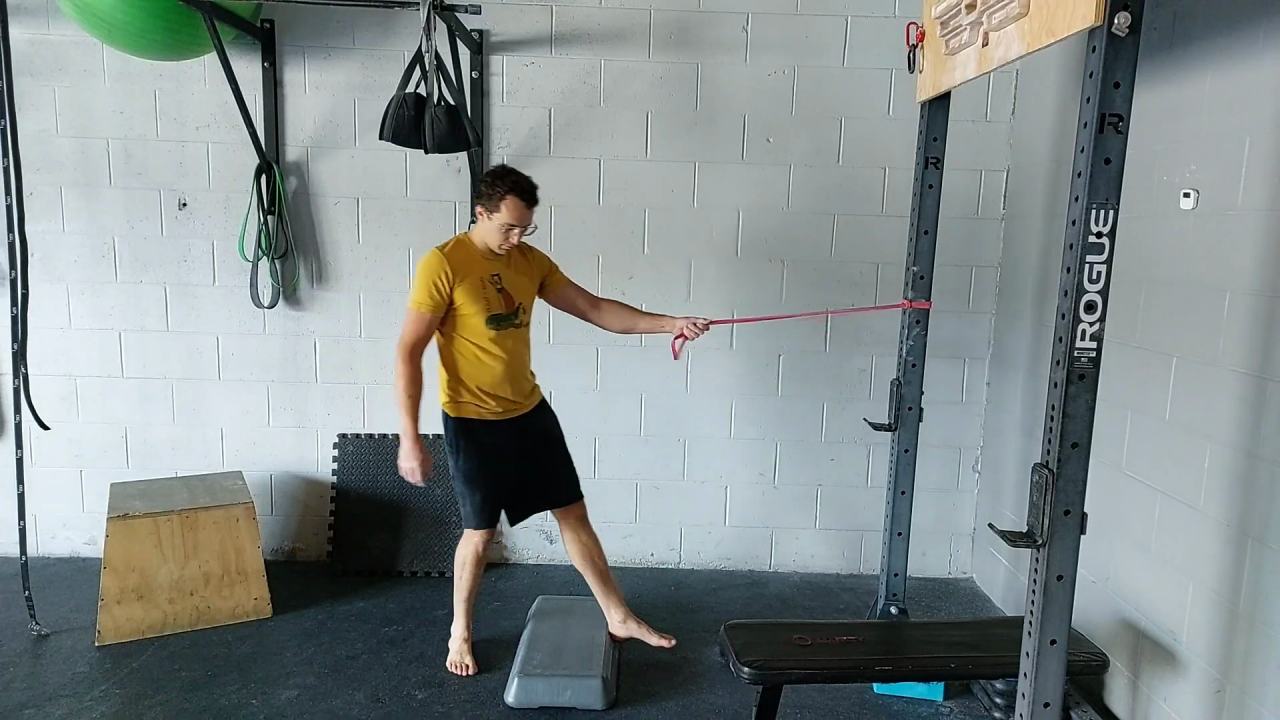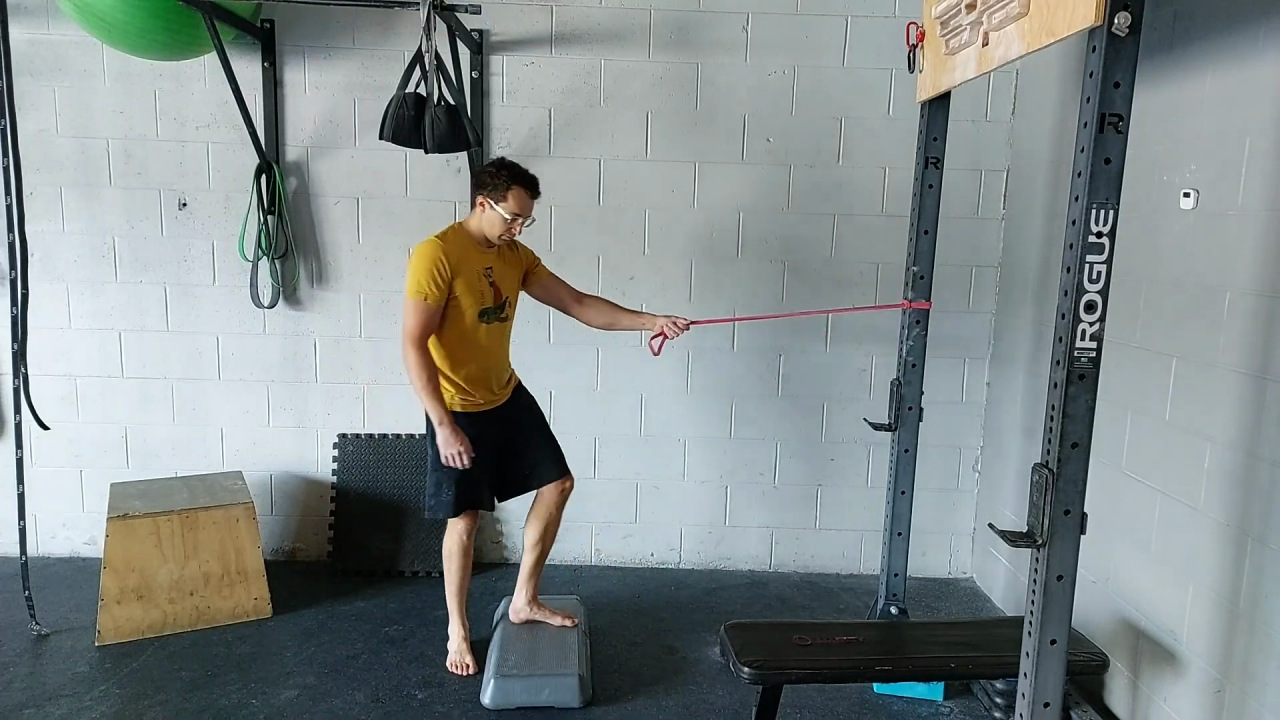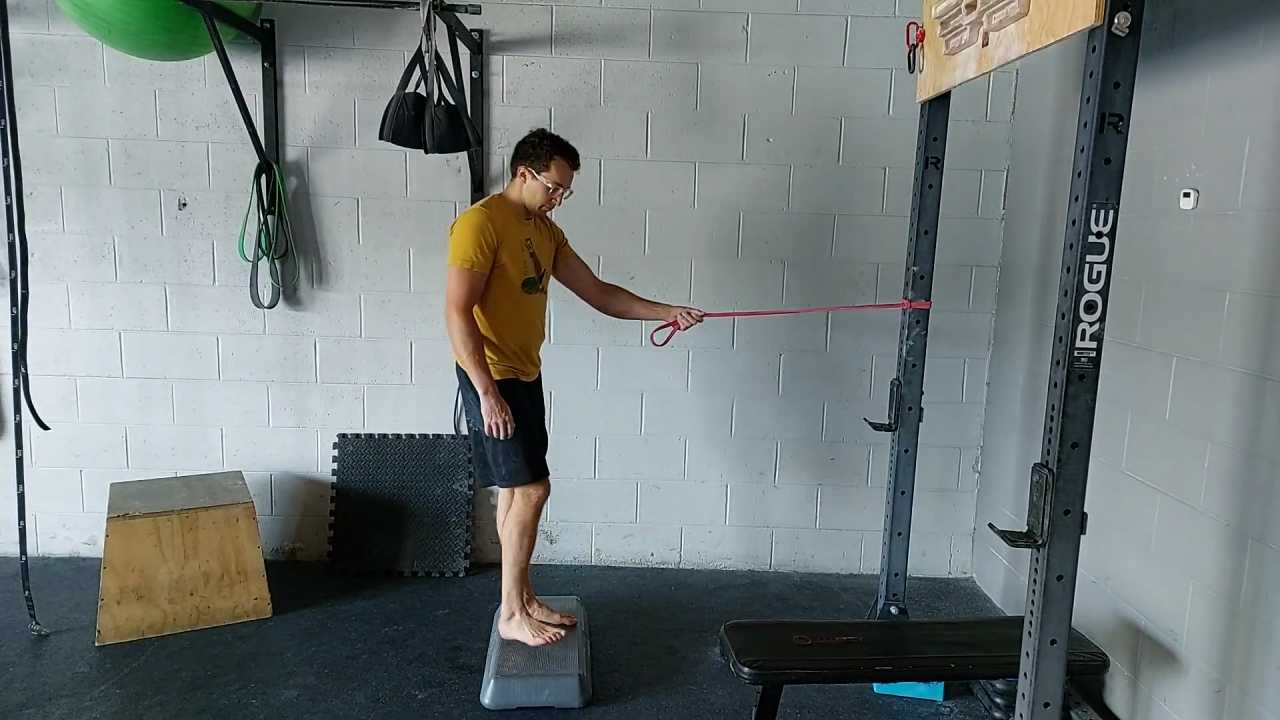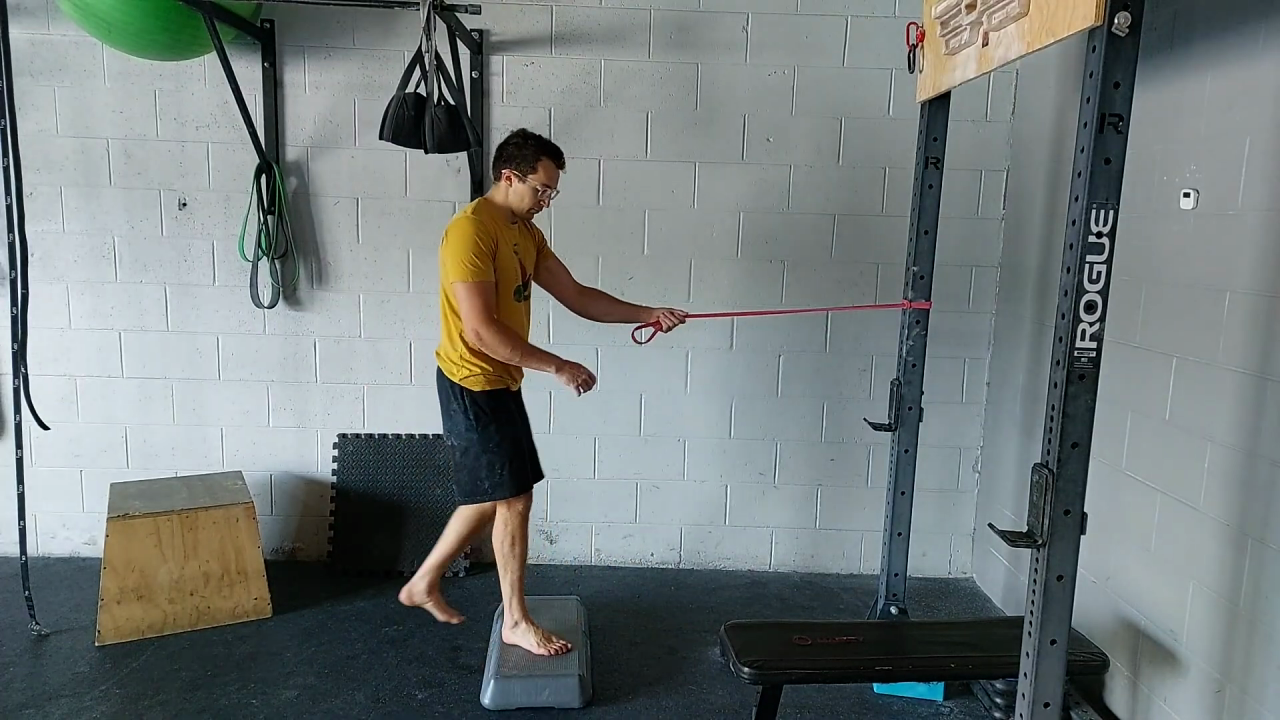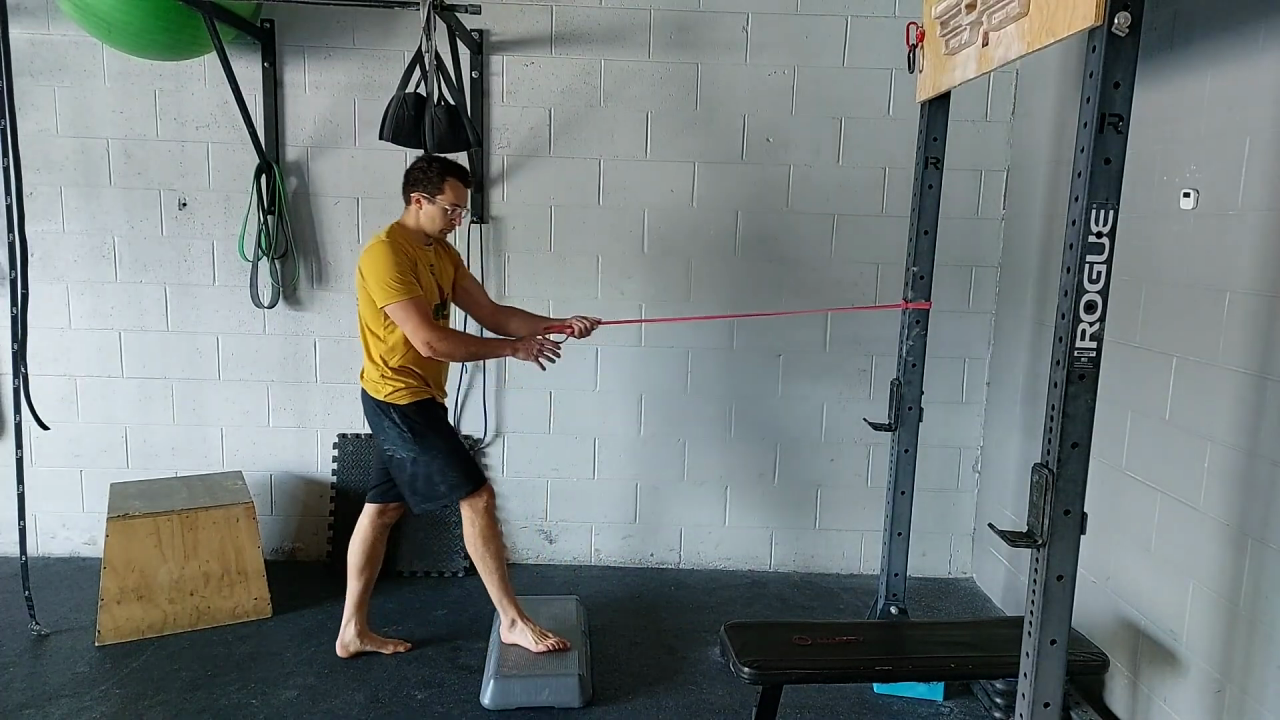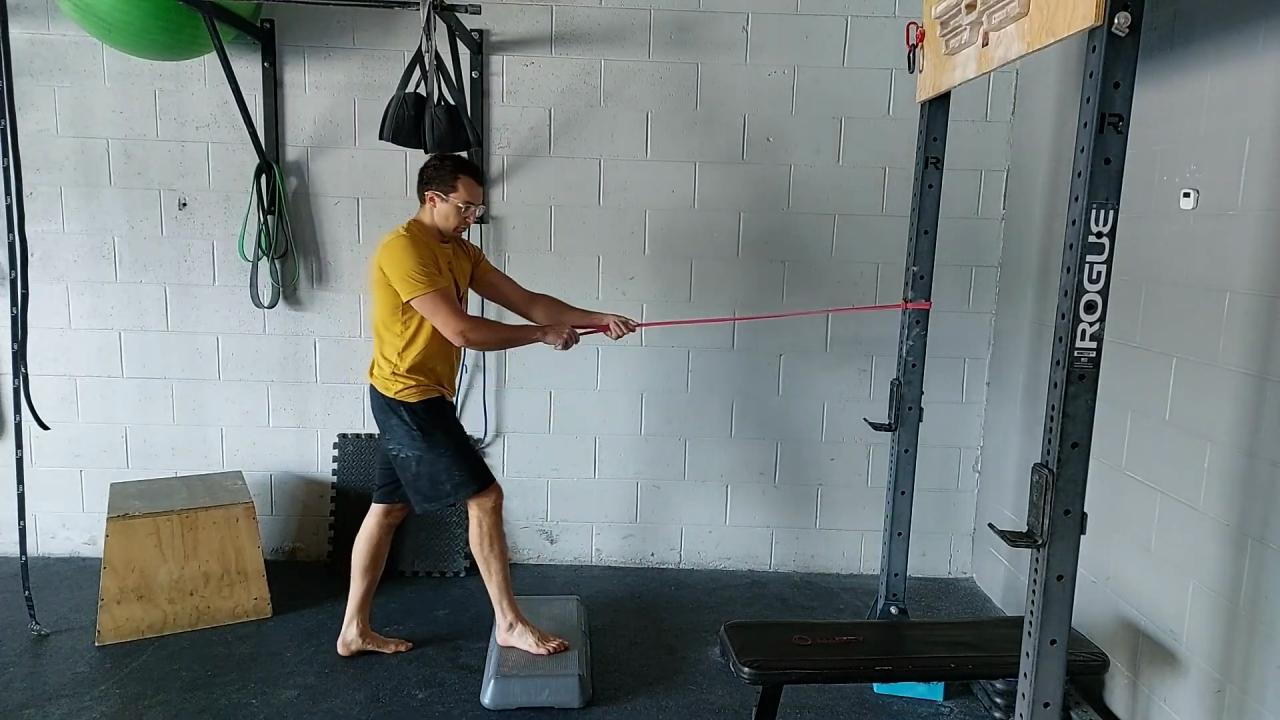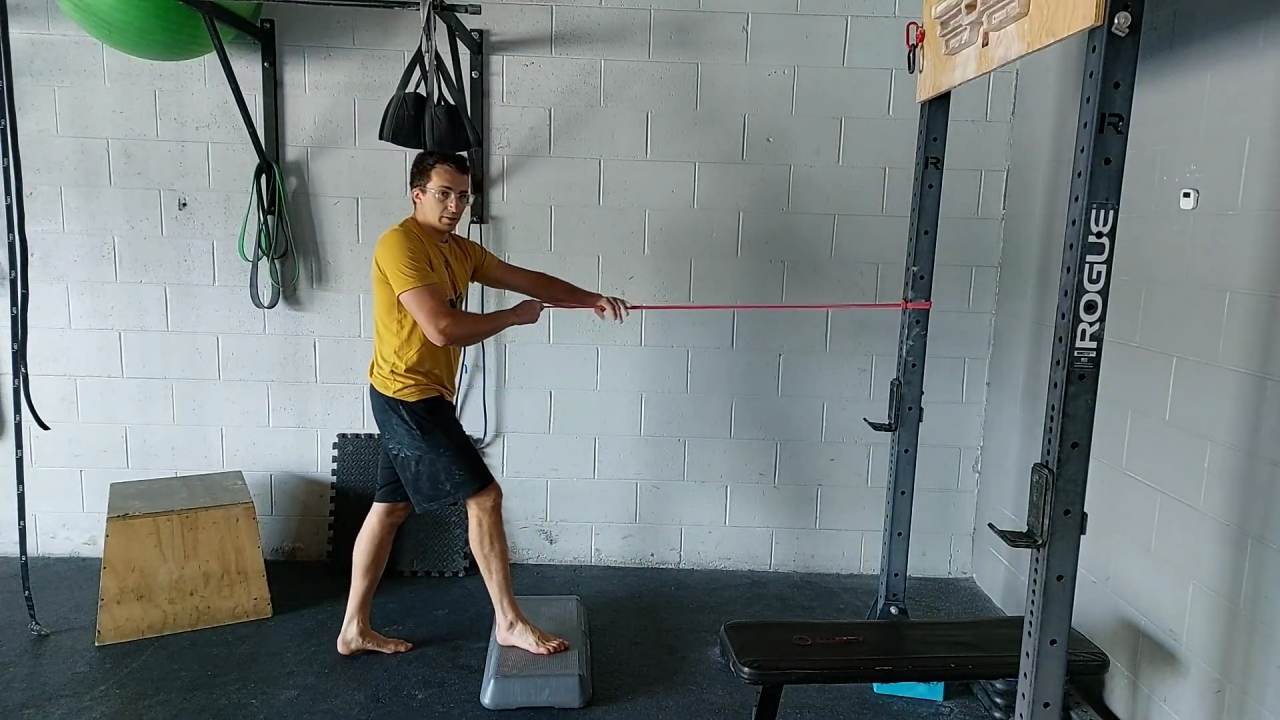
dt=0.7s
person 1, frame 1
left shoulder: (531, 261)
right shoulder: (442, 265)
left elbow: (594, 309)
right elbow: (408, 352)
left wrist: (667, 322)
right wrist: (410, 438)
left hip: (530, 411)
right hip: (473, 422)
left knee: (572, 512)
right knee: (479, 531)
left ankle: (618, 617)
right ankle: (459, 632)
person 1, frame 2
left shoulder: (516, 255)
right shoulder: (436, 254)
left elbow: (577, 303)
right elbow: (414, 344)
left wrist: (649, 320)
right wrist: (444, 425)
left hip: (507, 396)
right hip: (456, 409)
left knee: (556, 484)
right knee: (463, 519)
left ankle: (524, 600)
right ankle: (458, 630)
person 1, frame 3
left shoulder: (546, 231)
right shoulder: (480, 224)
left elbow: (598, 293)
right elbow: (457, 313)
left wrist: (665, 312)
right wrist: (487, 392)
left hip: (526, 375)
right hip: (492, 379)
left knee: (518, 491)
right knee: (530, 489)
left ankle: (523, 600)
right ankle: (511, 615)
person 1, frame 4
left shoulder: (525, 232)
right shoulder: (471, 232)
left elbow: (575, 295)
right elbow: (480, 330)
left wrist: (646, 314)
right wrist: (558, 366)
left hip: (497, 384)
right hip: (473, 385)
left knee: (488, 496)
right knee: (512, 498)
left ankle: (423, 582)
right ankle: (517, 621)
person 1, frame 5
left shoulder: (442, 253)
right shoulder: (386, 255)
left elbow: (492, 314)
right elbow: (429, 341)
left wrist: (557, 324)
right wrist: (515, 348)
left hip: (410, 401)
right hip: (400, 401)
left knee: (381, 510)
right knee: (477, 498)
left ankle: (353, 629)
right ankle: (511, 620)
person 1, frame 6
left shoulder: (460, 251)
right shoulder: (403, 249)
left elbow: (524, 301)
right elbow: (463, 332)
left wrist: (595, 319)
right wrist: (543, 335)
left hip: (414, 399)
right hip: (409, 399)
left knee: (388, 509)
right knee: (484, 497)
left ankle: (354, 628)
right ankle: (509, 623)
person 1, frame 7
left shoulder: (461, 250)
right shoulder: (400, 245)
left elbow: (531, 281)
right elbow: (443, 329)
left wrist: (592, 299)
right wrist: (516, 316)
left hip: (418, 398)
right hip: (409, 397)
left knee: (389, 509)
right knee: (484, 497)
left ankle: (355, 628)
right ankle: (509, 621)
